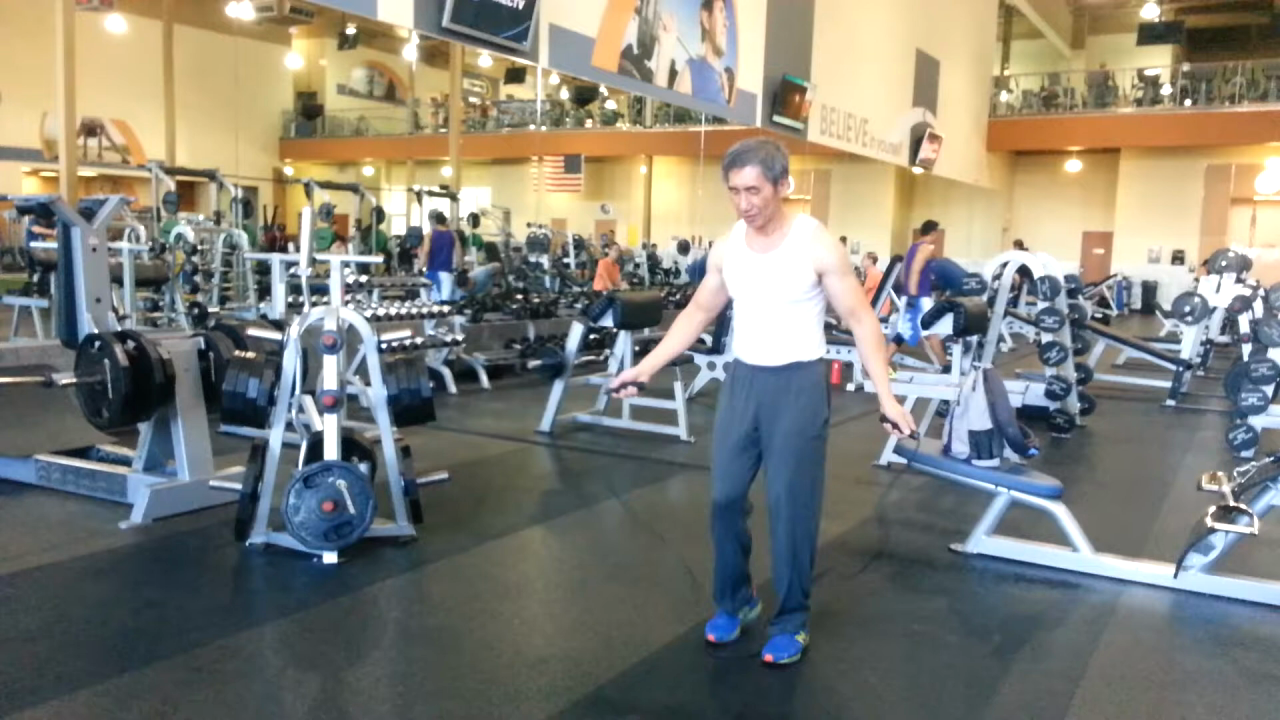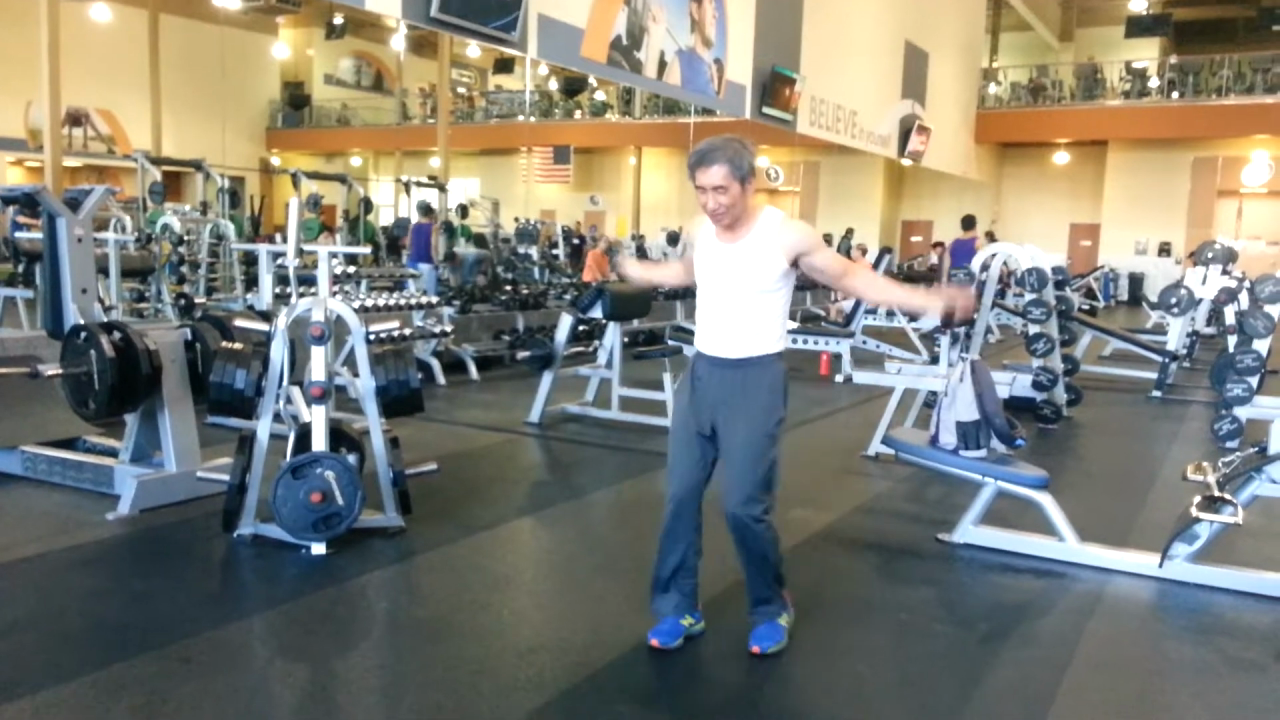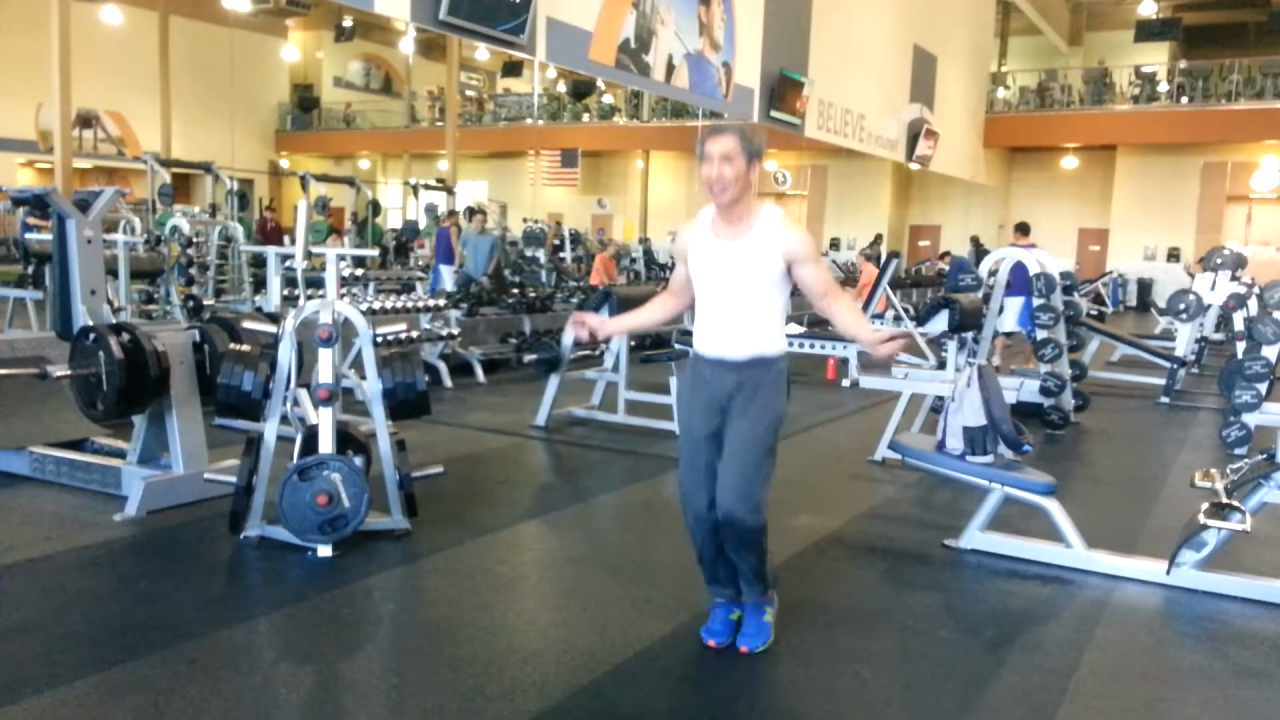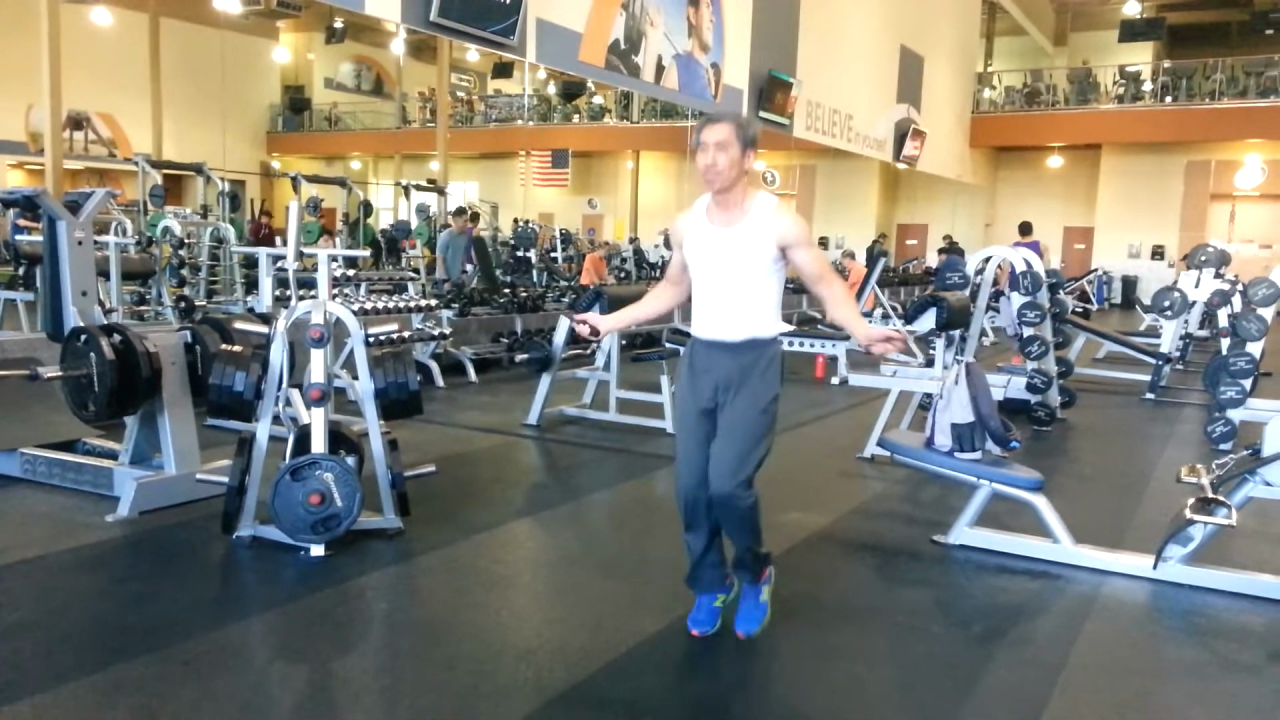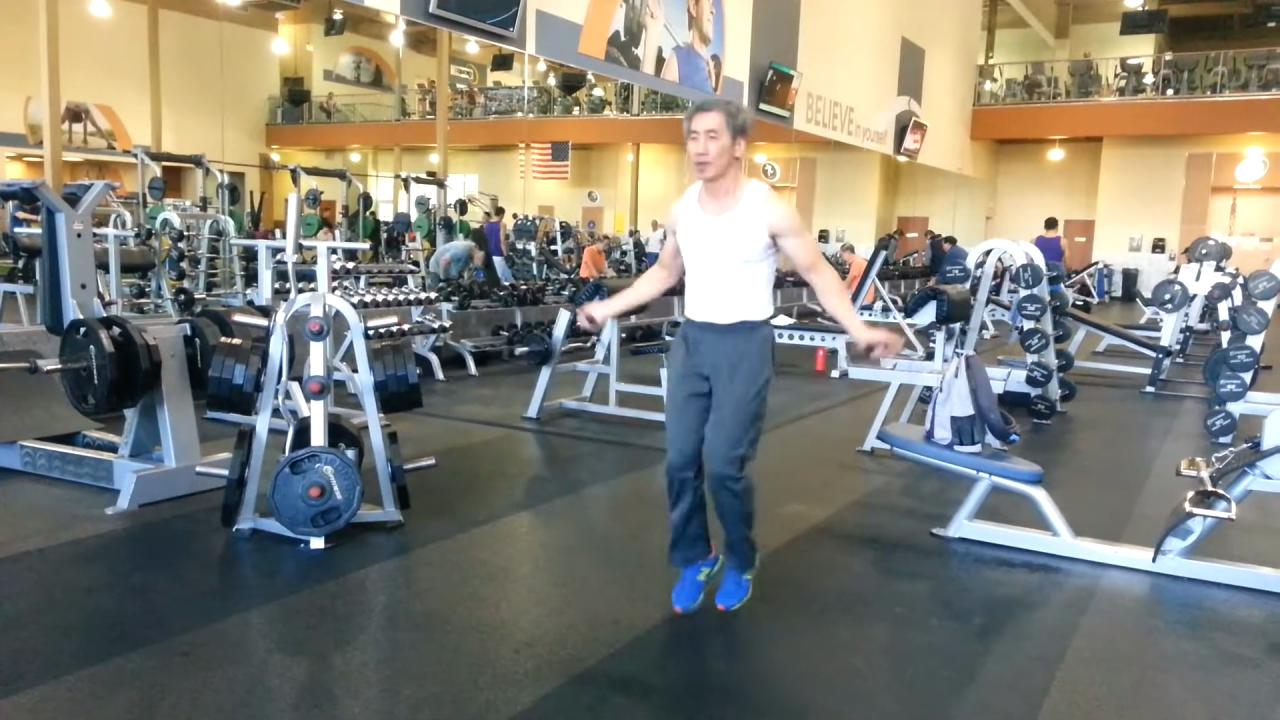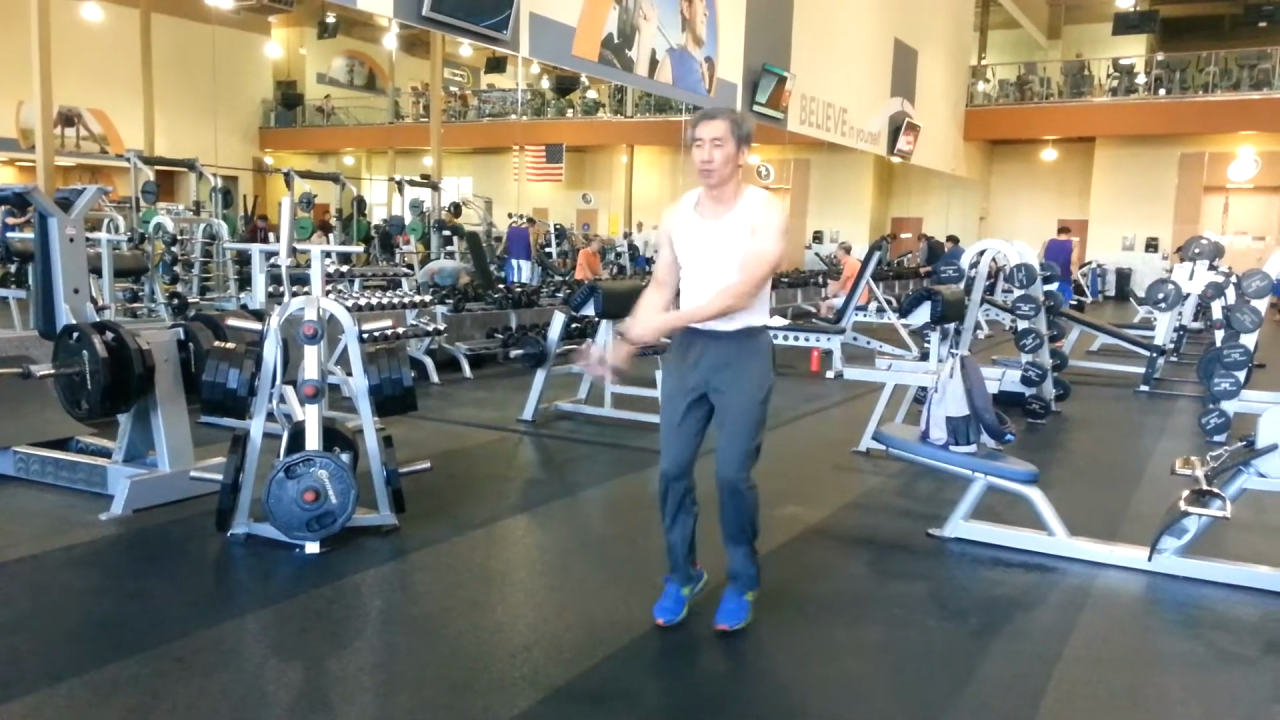
dt=0.7s
person 1, frame 1
left shoulder: (818, 245)
right shoulder: (726, 247)
left elbow: (860, 319)
right elbow: (698, 313)
left wrist: (886, 396)
right wrist: (647, 366)
left hip: (798, 384)
right hip: (742, 380)
left knee: (792, 508)
right knee: (726, 499)
left ankle: (790, 622)
right ankle: (734, 601)
person 1, frame 2
left shoulder: (787, 235)
right shoulder: (699, 232)
left elbow: (851, 277)
left wrist: (926, 300)
right wrist: (636, 272)
left hip: (756, 377)
right hip: (701, 372)
left knee: (742, 504)
right knee: (681, 497)
left ankle: (771, 607)
right ankle: (678, 607)
person 1, frame 3
left shoulder: (786, 236)
right shoulder: (692, 235)
left elbow: (832, 297)
left wrist: (868, 336)
right wrist: (614, 325)
left hip: (759, 377)
right hip: (703, 374)
left knee: (735, 504)
right knee: (697, 504)
left ankle: (756, 596)
right ankle: (725, 598)
person 1, frame 4
left shoulder: (780, 221)
right shoulder: (687, 223)
left elbow: (826, 284)
right elbow: (673, 287)
left wrist: (863, 333)
right wrist: (611, 321)
left hip: (755, 361)
right hip: (700, 359)
left knee: (727, 480)
right knee: (693, 484)
left ankle: (755, 572)
right ankle: (712, 585)
person 1, frame 5
left shoulder: (770, 209)
right shoulder: (682, 209)
left elbow: (816, 271)
right elbow: (666, 269)
left wrist: (858, 329)
right wrist: (608, 308)
left hip: (745, 343)
right hip: (693, 340)
left knee: (723, 462)
right knee: (680, 459)
left ankle: (738, 564)
right ankle: (693, 560)
person 1, frame 6
left shoulder: (766, 213)
right shoulder: (677, 215)
left elbow: (740, 291)
right elbow: (661, 288)
left wrist: (667, 321)
right wrist: (624, 343)
left hip: (744, 352)
right hip: (688, 349)
left knee: (732, 474)
right knee: (674, 468)
left ankle: (742, 582)
right ankle: (682, 575)
